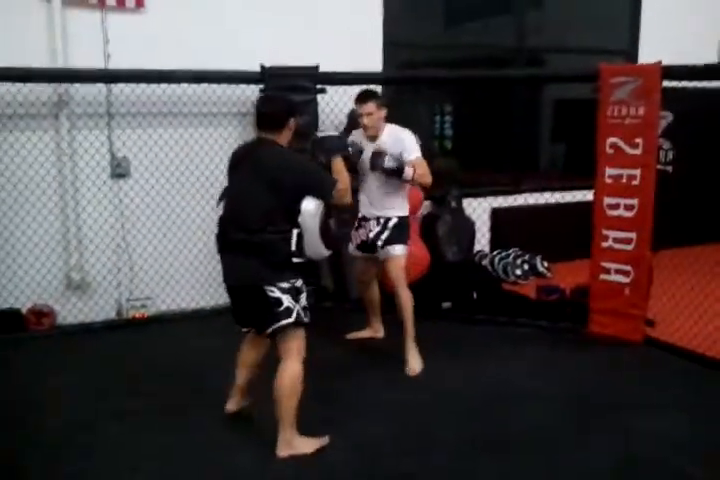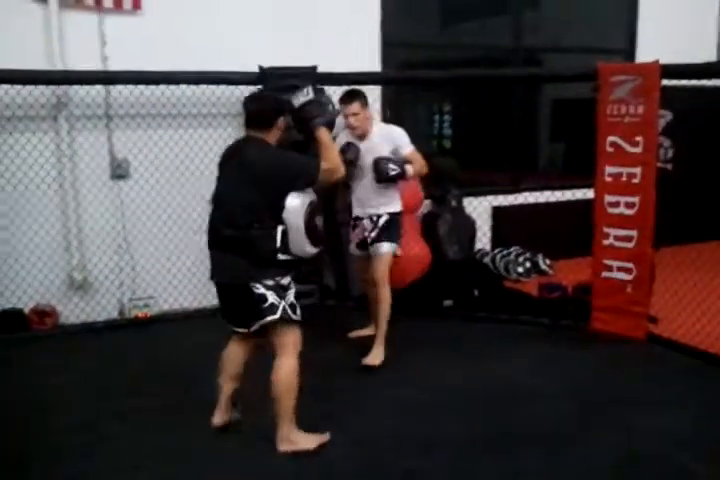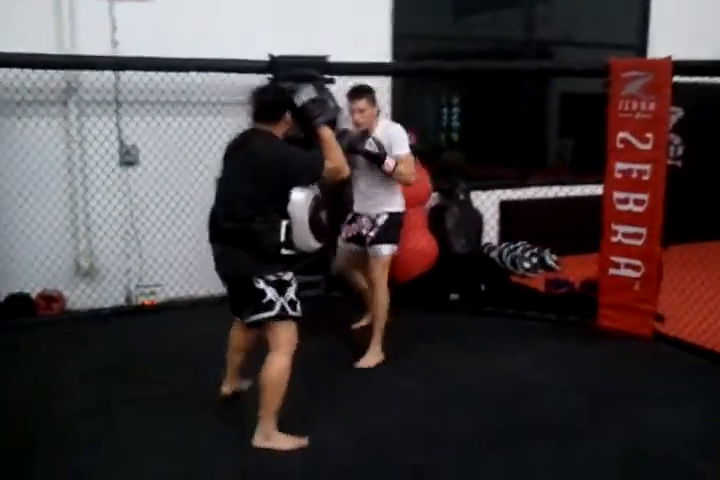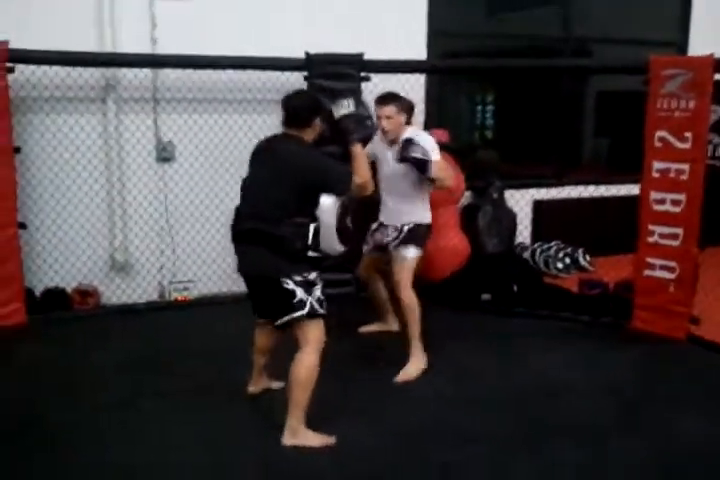
dt=0.2s
person 1, frame 1
left shoulder: (241, 156)
right shoulder: (292, 164)
right elbow: (343, 196)
right wrist: (335, 154)
left hip: (236, 263)
right hip: (271, 268)
left knee: (255, 335)
right knee: (292, 351)
left ankle: (237, 398)
right ankle: (288, 440)
person 1, frame 2
left shoulder: (233, 154)
right shoulder: (274, 161)
right elbow: (334, 171)
right wrist: (318, 126)
left hip: (227, 261)
right hip: (259, 266)
left knee: (242, 336)
right knee: (289, 347)
left ankle: (223, 410)
right ankle: (287, 433)
person 1, frame 3
left shoulder: (240, 145)
right shoulder: (279, 154)
right elbow: (338, 169)
right wrist: (322, 123)
left hip: (230, 251)
right hip: (261, 259)
left knee: (245, 318)
right knee: (283, 343)
left ankle: (230, 380)
right ankle: (266, 432)
person 1, frame 4
left shoulder: (264, 149)
right shoulder: (312, 161)
right elbow: (364, 186)
right wrist: (354, 141)
left hip: (250, 252)
right hip: (283, 259)
left knee: (268, 318)
right knee: (312, 341)
left ankle: (258, 379)
right ankle: (295, 429)
person 2, frame 1
left shoulder: (402, 136)
right shoulder: (355, 138)
left elbow: (425, 179)
left wrist: (398, 169)
left hip: (394, 216)
right hip: (365, 216)
left knee: (396, 279)
right knee: (364, 276)
left ankle: (411, 346)
right ankle: (375, 327)
person 2, frame 2
left shoulder: (393, 133)
right shoulder: (343, 138)
left elbow: (421, 167)
left wrist: (401, 170)
left hip: (387, 213)
right hip: (360, 215)
left knee: (380, 277)
right knee: (365, 275)
left ankle: (378, 347)
right ankle: (376, 324)
person 2, frame 3
left shoulder: (394, 132)
right shoulder: (351, 132)
left elbow: (409, 176)
left wrist: (381, 159)
left hip: (387, 213)
right hip: (360, 211)
left knee: (378, 278)
right knee: (344, 264)
left ankle: (376, 347)
right ankle: (372, 312)
person 2, frame 4
left shoulder: (422, 141)
right shoulder: (377, 140)
left elbow: (447, 181)
left wrist: (423, 163)
left hip: (413, 222)
right hip: (385, 221)
left knee: (401, 281)
right knee: (366, 272)
left ankle: (417, 355)
right ankle: (389, 320)
